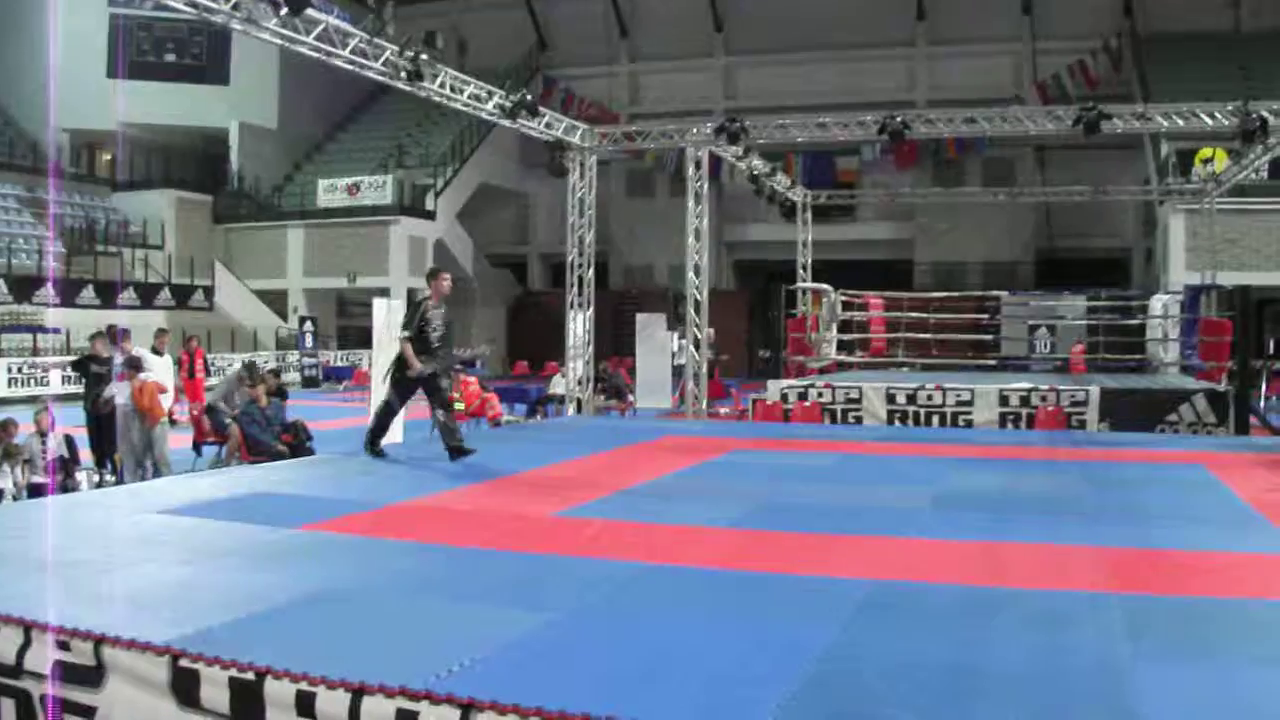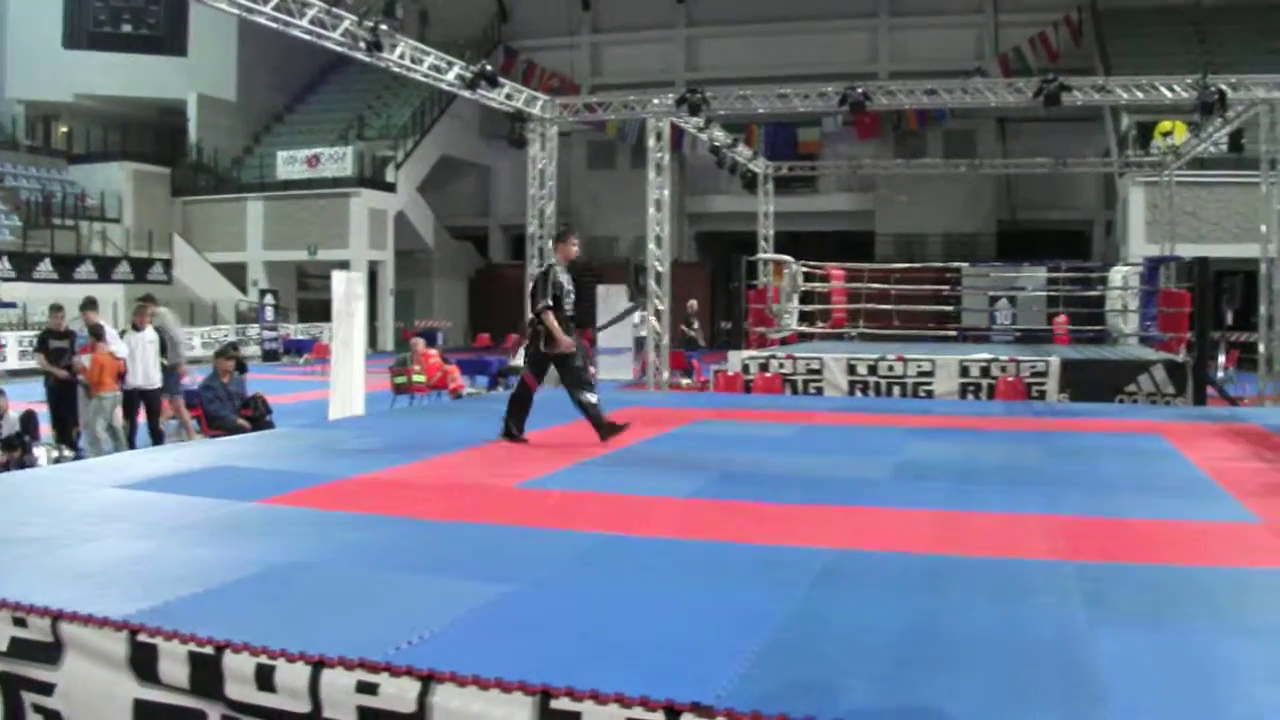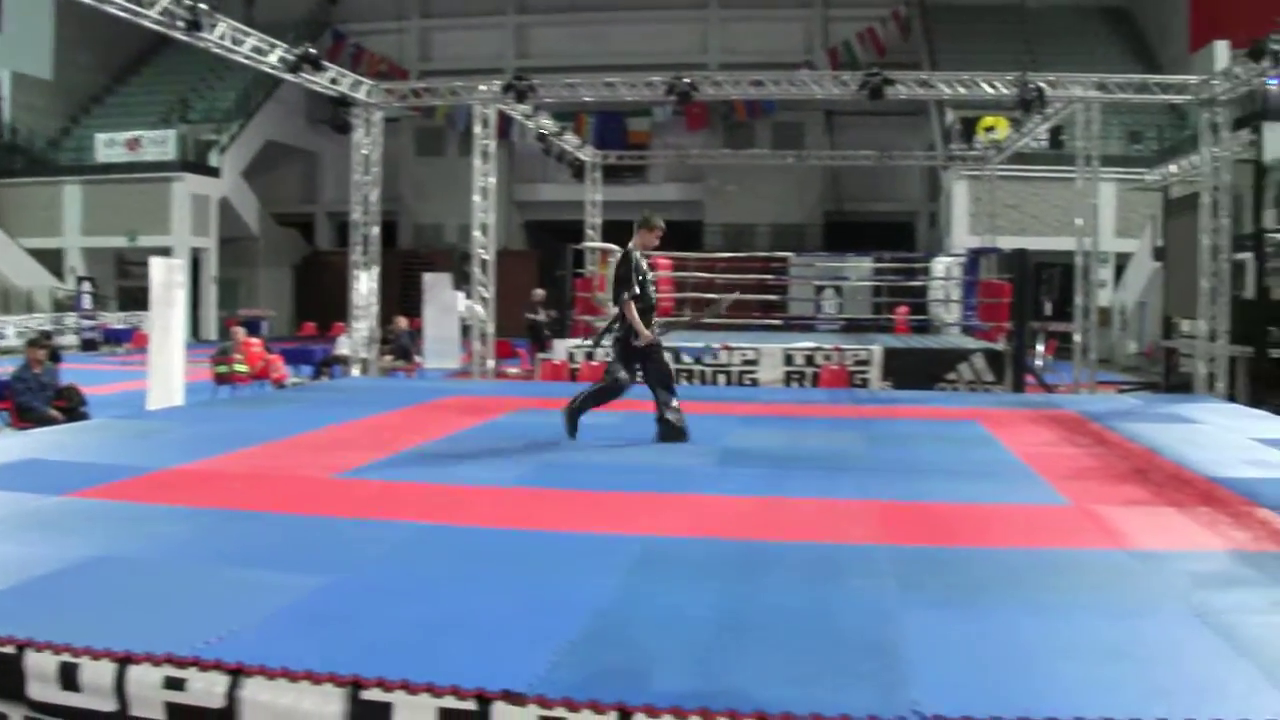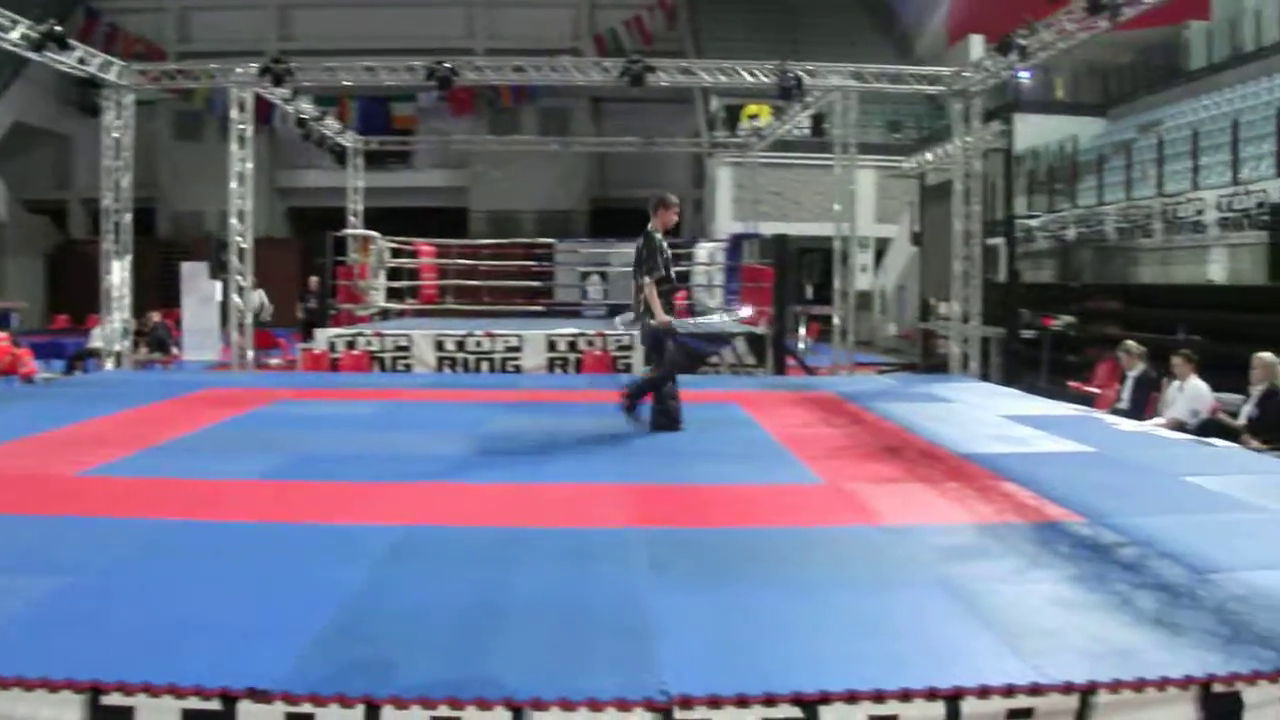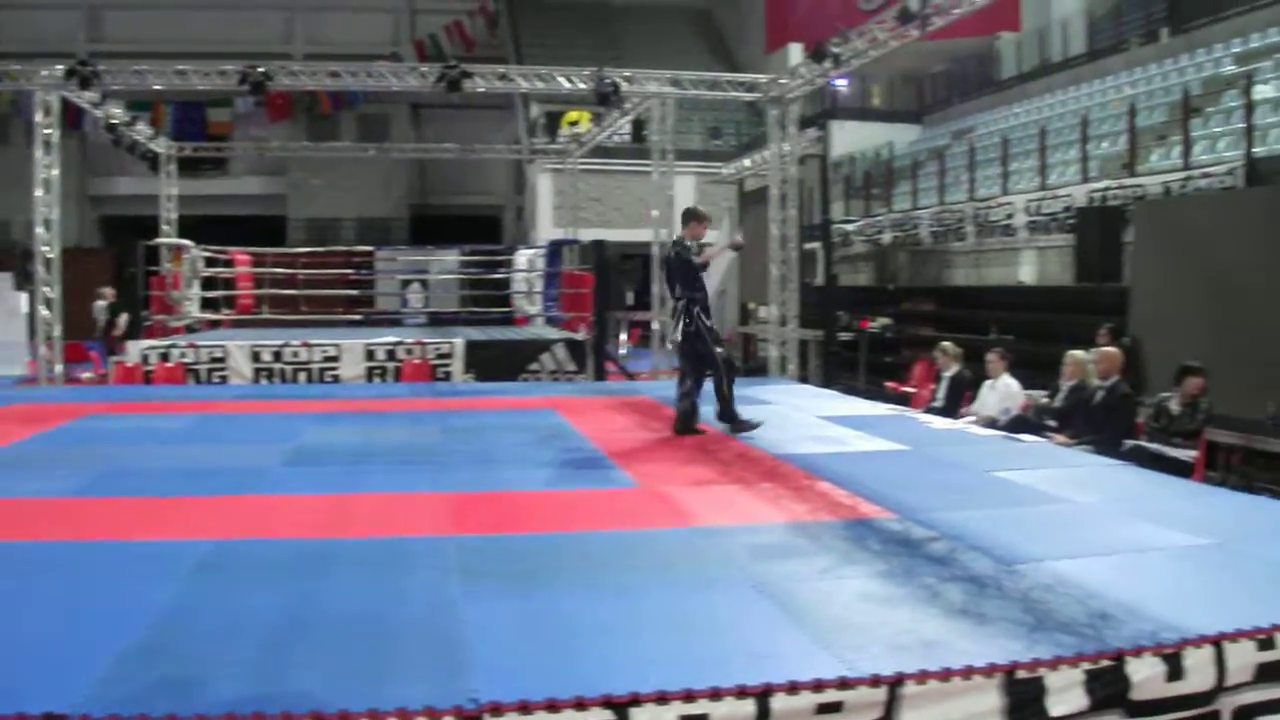
dt=1s
person 1, frame 1
left shoulder: (442, 308)
right shoulder: (420, 307)
right elbow: (405, 338)
right wrist: (414, 363)
left hip: (431, 364)
right hip: (411, 365)
left knee: (443, 402)
right knee: (392, 404)
left ankle: (454, 446)
right ankle: (372, 442)
person 1, frame 2
left shoulder: (564, 273)
right shoulder: (549, 273)
right elbow: (544, 310)
right wrist: (561, 337)
left hip: (564, 338)
right hip: (546, 340)
left knee: (582, 380)
right knee: (529, 384)
left ankle: (602, 427)
right ankle: (511, 429)
person 1, frame 3
left shoulder: (638, 259)
right shoulder: (629, 259)
right elbow: (626, 299)
right wrist: (641, 329)
left hip: (643, 330)
right hip: (632, 333)
left knee: (661, 377)
right knee: (620, 380)
left ankle: (671, 427)
right ankle: (575, 409)
person 1, frame 4
left shoulder: (653, 239)
right shoulder: (651, 241)
left elbow: (637, 280)
right elbow: (647, 281)
right wrist: (658, 313)
left hip: (657, 312)
right hip: (656, 314)
left knee: (667, 363)
right knee: (670, 362)
left ankle: (665, 416)
right ankle: (634, 396)
person 1, frame 5
left shoulder: (677, 249)
right shoulder: (684, 249)
right elbow: (700, 260)
right wrist: (726, 245)
left hip: (687, 316)
right hip: (693, 315)
left knee: (692, 370)
right knee: (722, 363)
left ankle: (684, 421)
right ankle: (729, 418)
